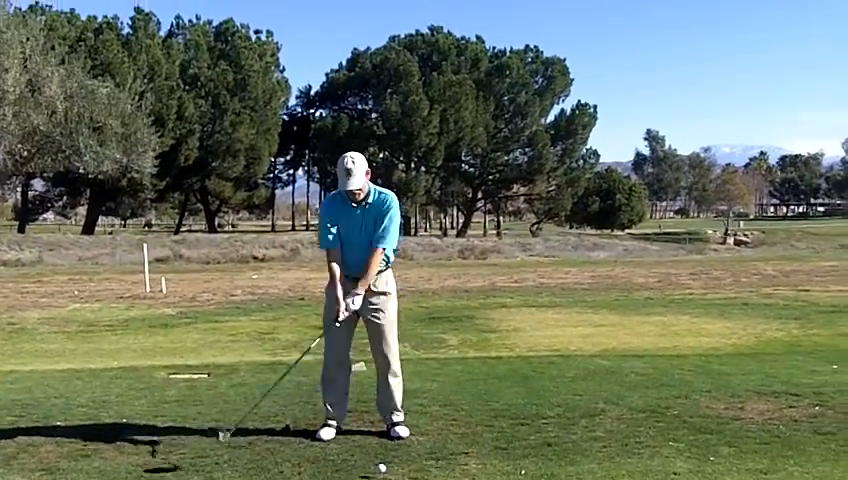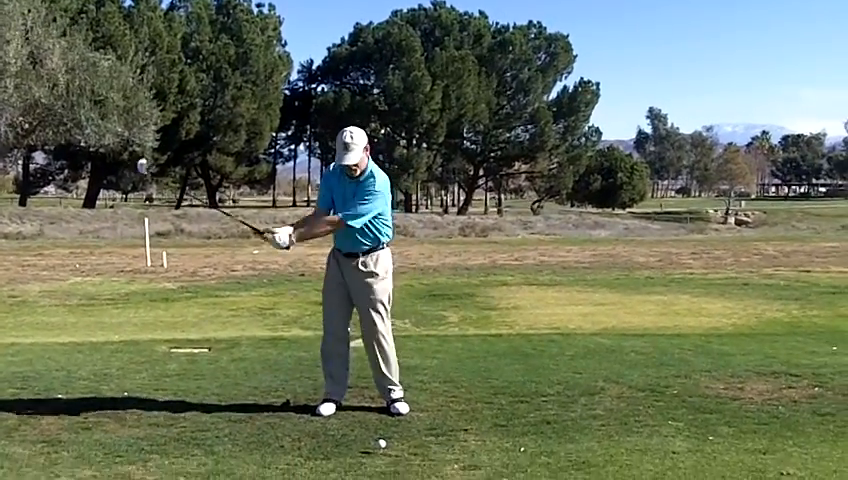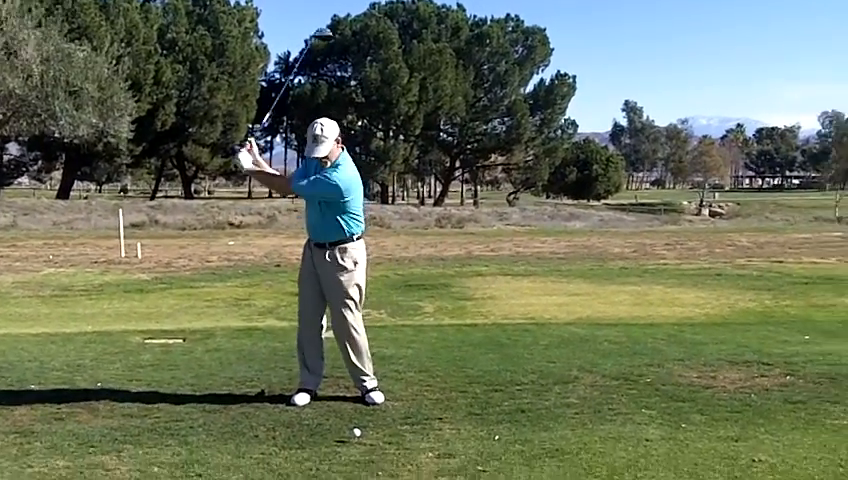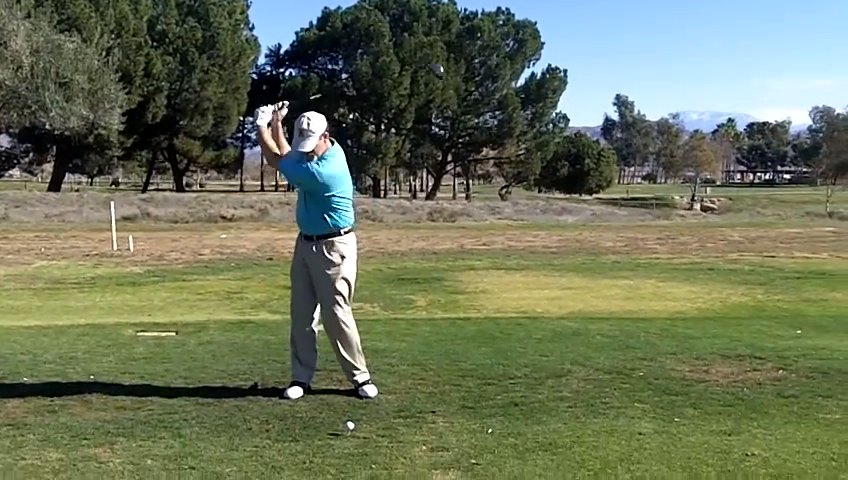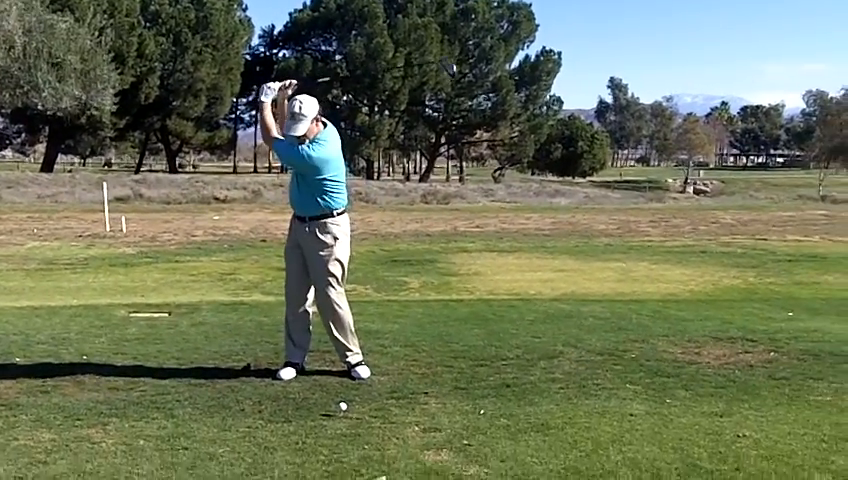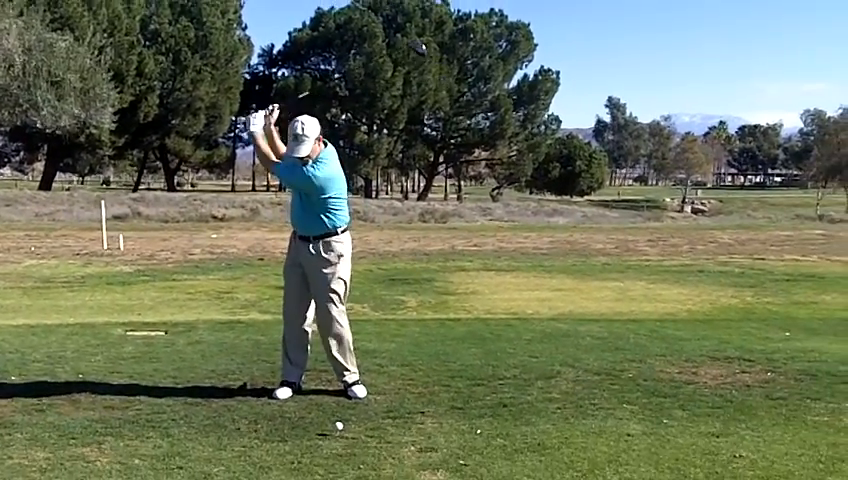
dt=0.2s
person 1, frame 1
left shoulder: (387, 202)
right shoulder: (331, 204)
left elbow: (378, 253)
right elbow: (333, 254)
left wrist: (360, 292)
right wrist: (338, 296)
left hip: (379, 283)
right hip: (343, 284)
left knee: (386, 354)
right knee: (335, 354)
left ankle: (394, 417)
right ankle: (334, 417)
person 1, frame 2
left shoulder: (376, 185)
right shoulder: (334, 173)
left elbow: (338, 222)
right elbow: (321, 213)
left wrist: (296, 236)
right wrist: (293, 229)
left hip: (372, 262)
right hip: (339, 258)
left knee: (376, 330)
right knee: (334, 330)
left ankle: (393, 394)
right ankle: (334, 394)
person 1, frame 3
left shoulder: (338, 178)
right shoulder: (318, 161)
left elbow: (288, 187)
right elbow: (290, 180)
left wrist: (253, 171)
right wrist: (258, 163)
left hip: (343, 254)
right hip: (314, 249)
left knee: (346, 320)
right knee: (309, 320)
left ankle: (367, 383)
right ankle: (308, 384)
person 1, frame 4
left shoulder: (320, 172)
right shoulder: (324, 150)
left elbow: (275, 160)
right elbow: (287, 155)
left wrist: (261, 126)
right wrist: (275, 123)
left hip: (333, 247)
right hip: (306, 243)
left knee: (336, 314)
right knee: (301, 314)
left ankle: (360, 377)
right ankle: (301, 377)
person 1, frame 5
left shoulder: (312, 155)
right shoulder: (325, 128)
left elbow: (271, 139)
right elbow: (284, 134)
left wrist: (264, 102)
right wrist: (282, 100)
left hip: (327, 228)
right hip: (300, 224)
left knee: (329, 295)
right knee: (296, 295)
left ankle: (353, 358)
right ankle: (295, 358)
person 1, frame 6
left shoulder: (318, 172)
right shoulder: (314, 150)
left elbow: (271, 164)
right elbow: (282, 158)
left wrist: (257, 132)
right wrist: (268, 127)
left hip: (329, 247)
right hip: (299, 243)
left knee: (330, 315)
right knee: (294, 313)
left ankle: (350, 377)
right ankle: (292, 377)
